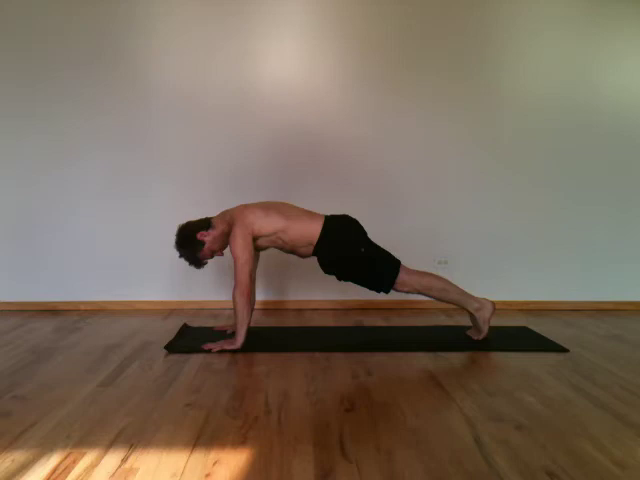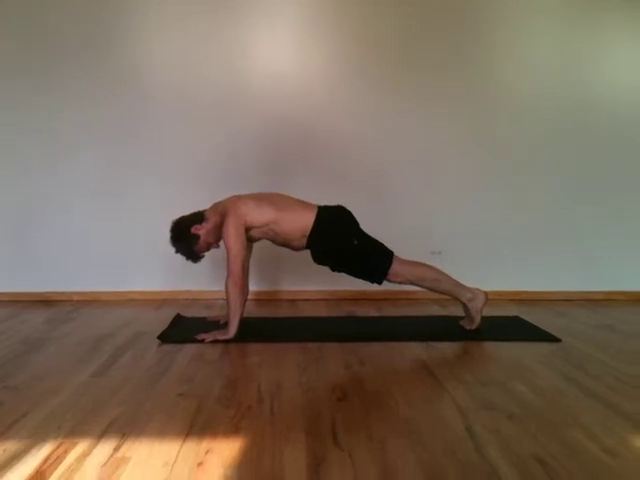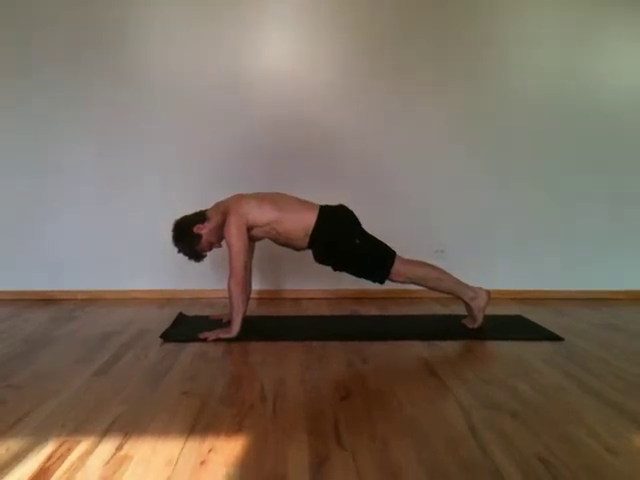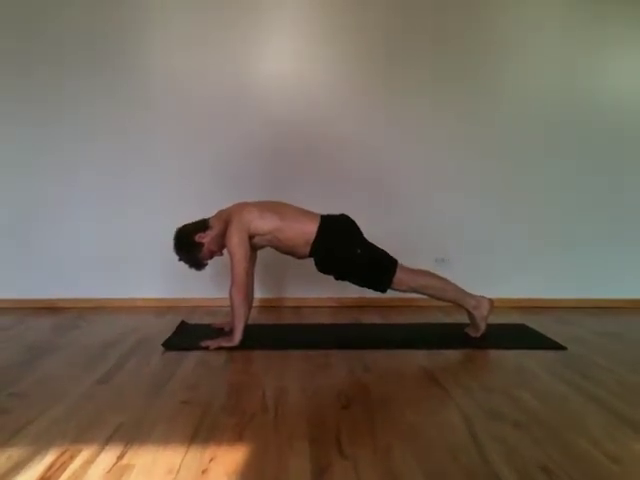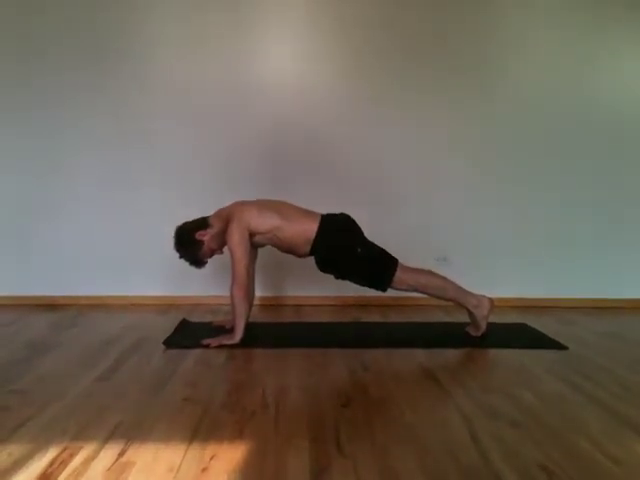
dt=1s
person 1, frame 1
left shoulder: (238, 230)
right shoulder: (242, 221)
left elbow: (242, 287)
right elbow: (249, 280)
left wrist: (237, 339)
right wrist: (241, 325)
left hip: (337, 239)
right hip: (335, 235)
left knee: (402, 281)
right knee: (402, 278)
left ankle: (476, 306)
right ankle: (475, 306)
person 1, frame 2
left shoulder: (230, 221)
right shoulder: (235, 214)
left elbow: (235, 278)
right elbow: (243, 272)
left wrist: (230, 328)
right wrist: (235, 314)
left hip: (330, 230)
right hip: (327, 227)
left knee: (396, 271)
right knee: (395, 271)
left ankle: (469, 296)
right ankle: (467, 296)
person 1, frame 3
left shoulder: (232, 220)
right shoulder: (237, 213)
left elbow: (237, 277)
right elbow: (245, 271)
left wrist: (233, 327)
right wrist: (237, 312)
left hip: (331, 231)
right hip: (329, 225)
left knee: (397, 270)
right knee: (397, 269)
left ankle: (471, 295)
right ankle: (470, 295)
person 1, frame 4
left shoulder: (233, 228)
right shoulder: (239, 221)
left elbow: (239, 285)
right elbow: (247, 278)
left wrist: (235, 335)
right wrist: (238, 320)
left hip: (334, 240)
right hip: (330, 235)
left knee: (400, 279)
right knee: (400, 277)
left ankle: (474, 303)
right ankle: (473, 304)
person 1, frame 5
left shoulder: (234, 227)
right shoulder: (240, 218)
left elbow: (240, 283)
right elbow: (248, 276)
left wrist: (236, 333)
right wrist: (239, 318)
left hip: (334, 239)
right hip: (331, 235)
left knee: (401, 278)
right knee: (400, 276)
left ankle: (474, 302)
right ankle: (472, 303)
